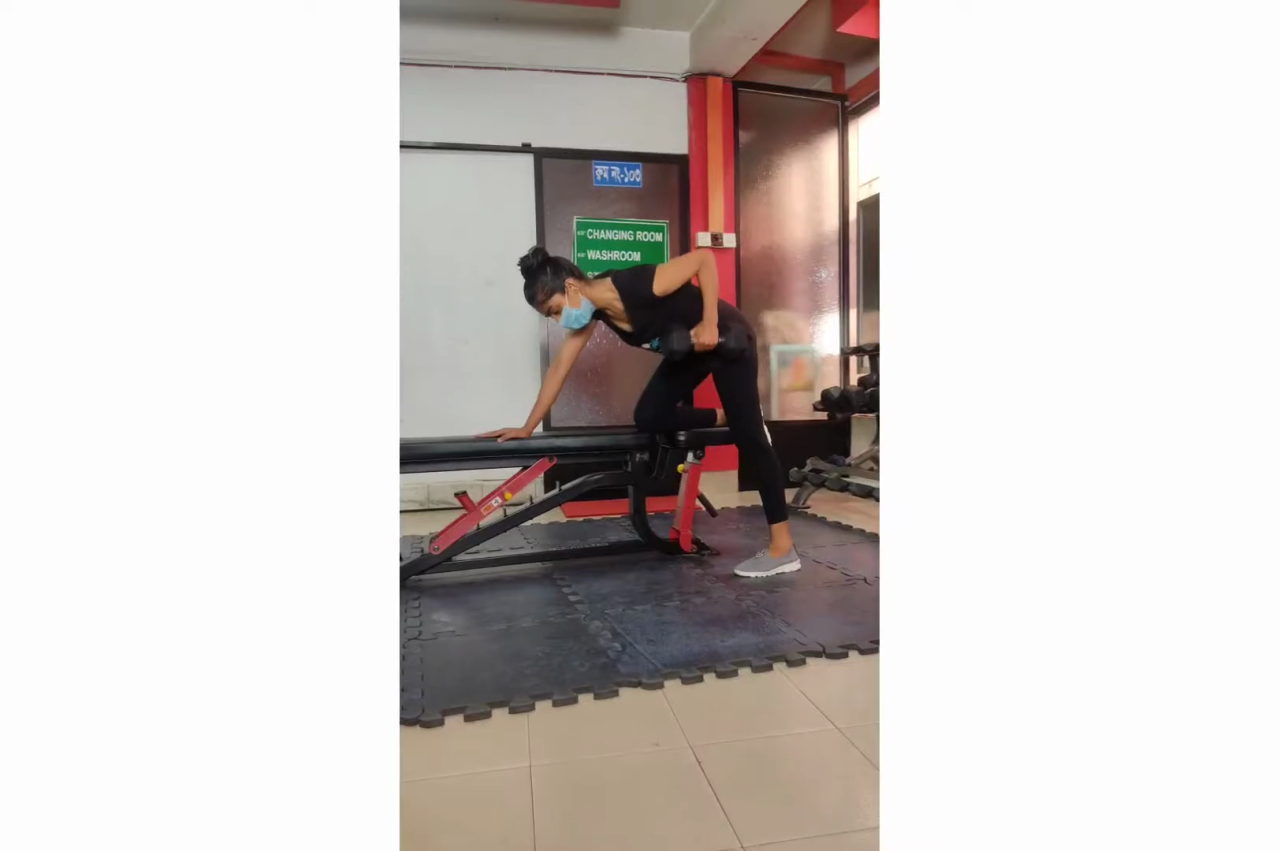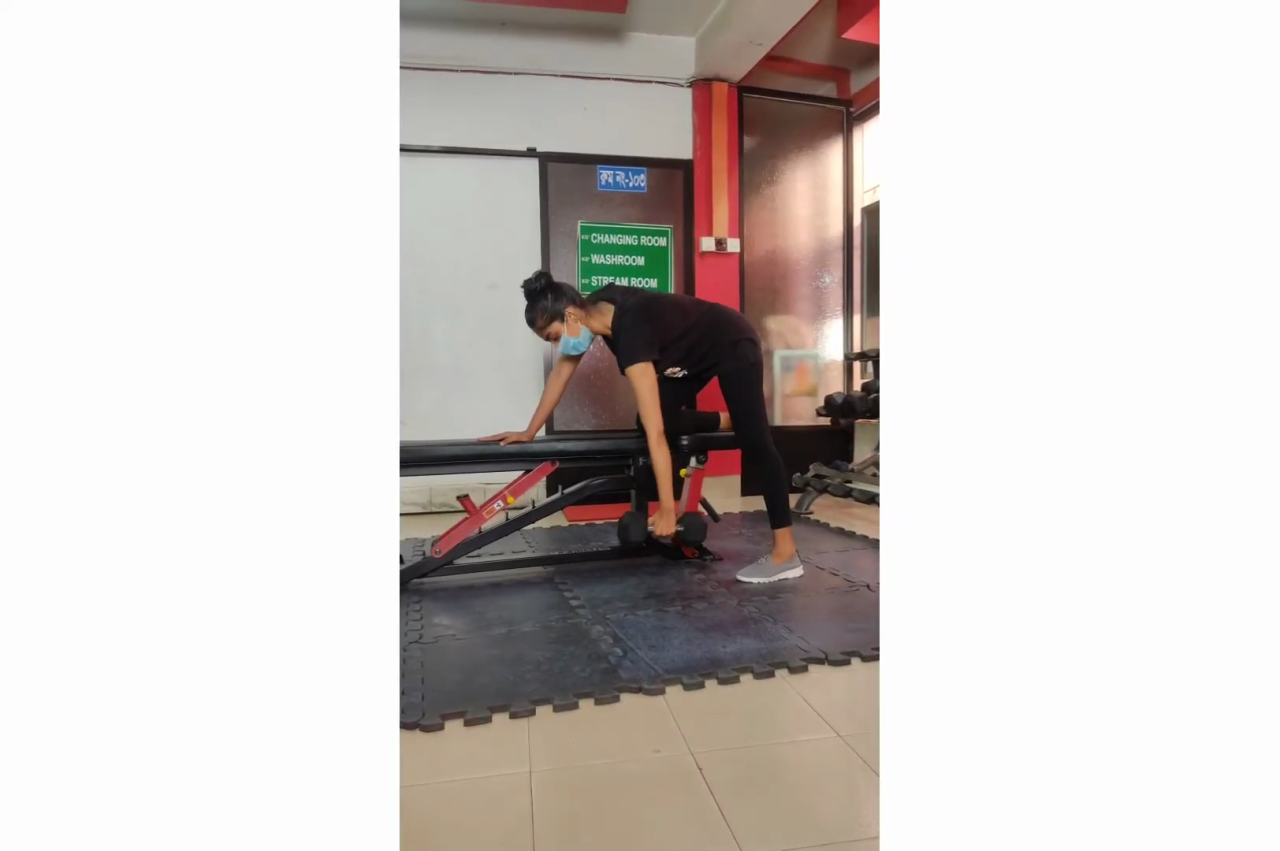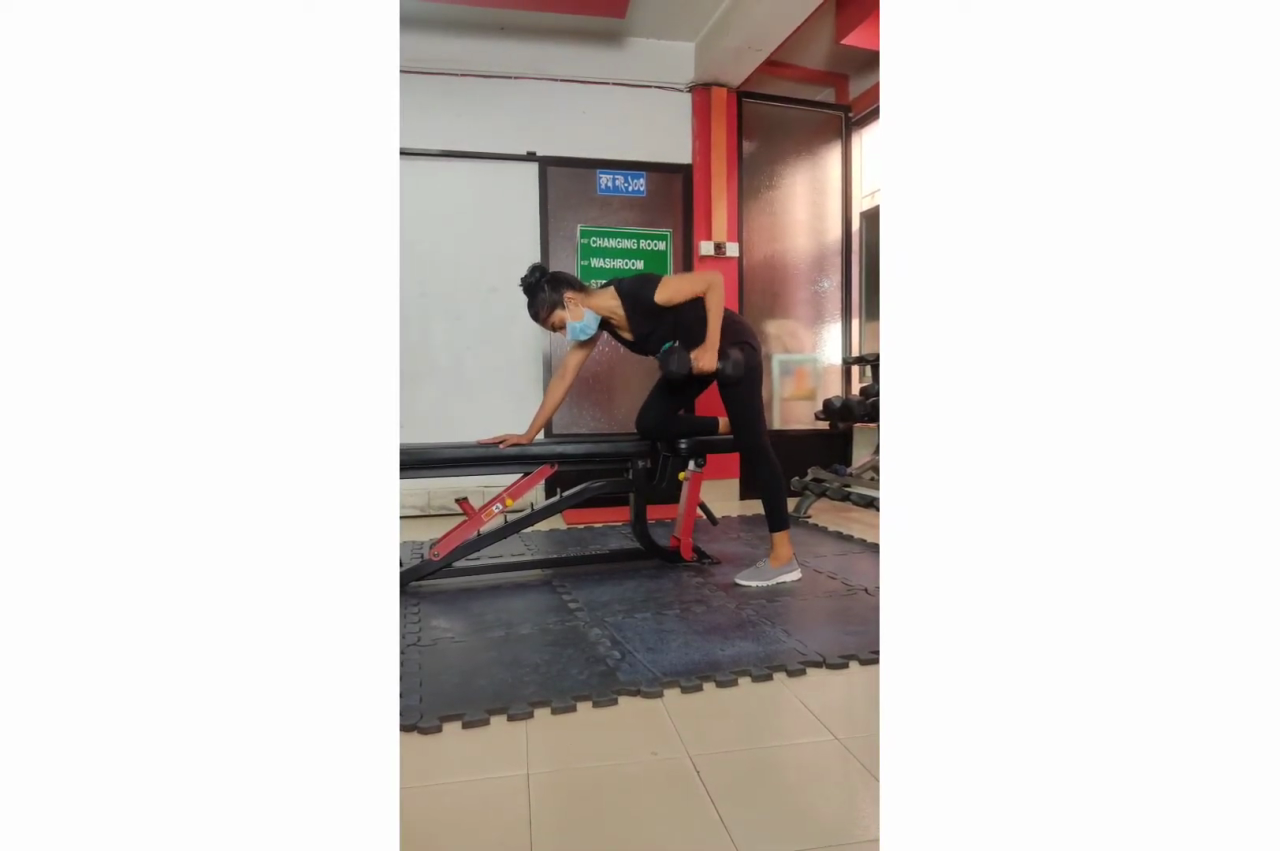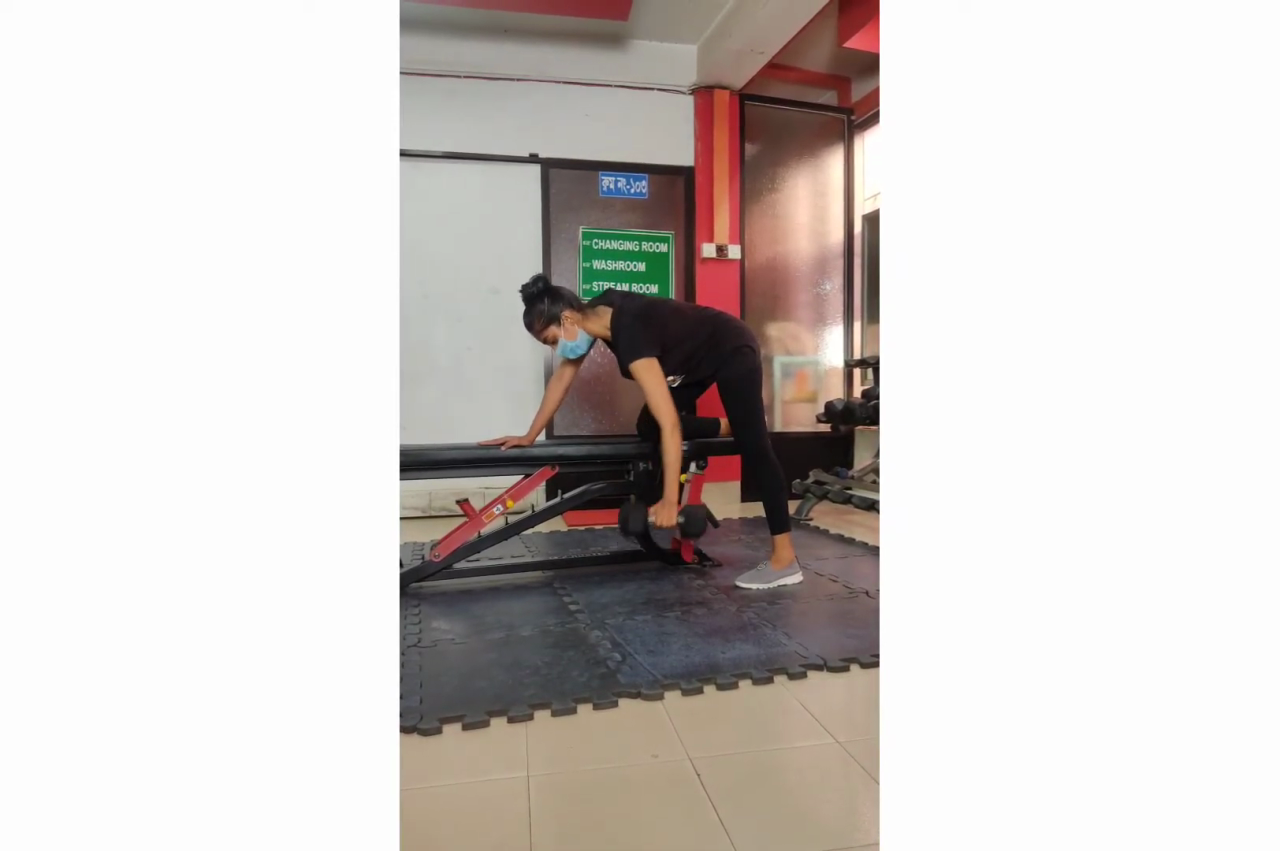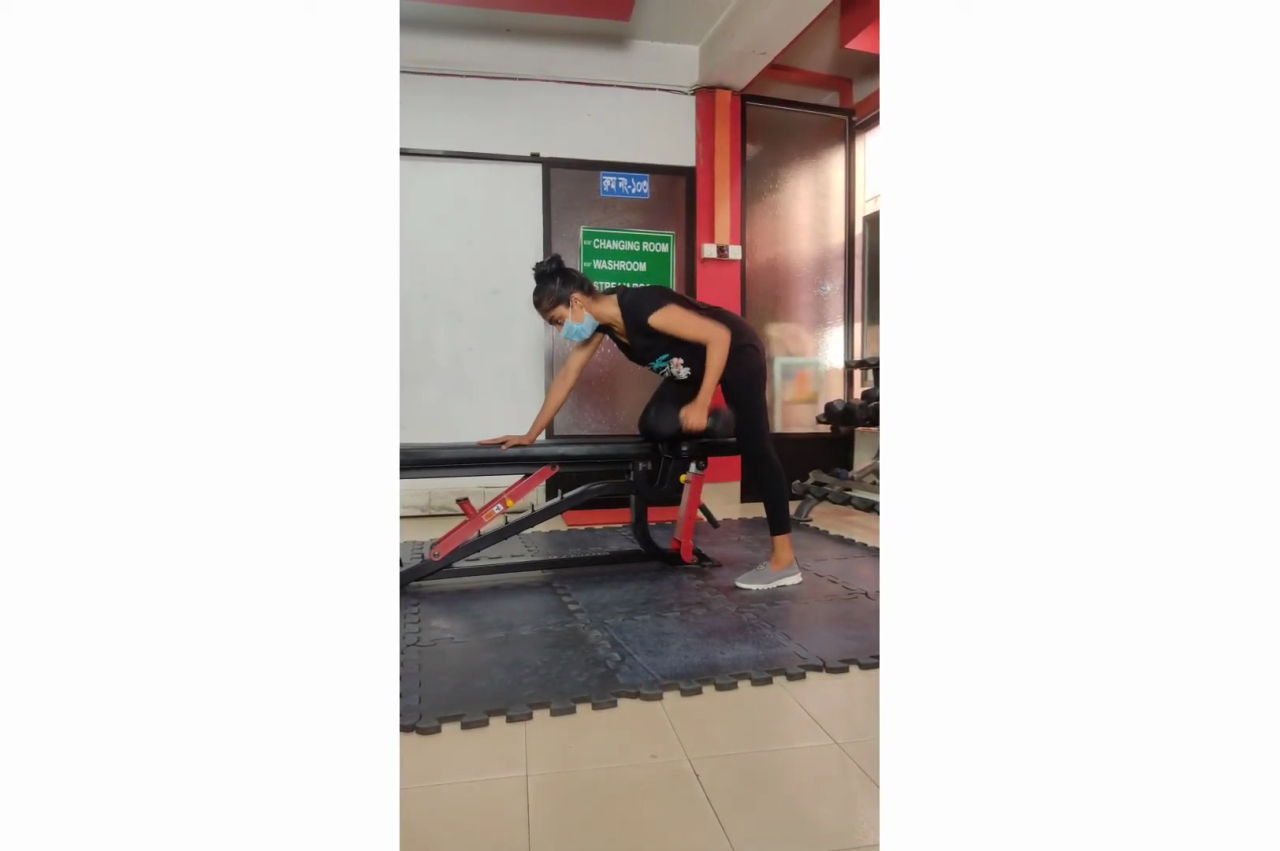
dt=1s
person 1, frame 1
left shoulder: (635, 287)
right shoulder: (592, 301)
left elbow: (703, 257)
right elbow: (561, 364)
left wrist: (709, 325)
right wrist: (528, 428)
left hip: (725, 336)
right hip: (688, 347)
left knee: (748, 439)
right knee: (648, 419)
left ankle: (783, 548)
right ankle: (729, 416)
person 1, frame 2
left shoulder: (631, 333)
right shoulder: (594, 309)
left elbow: (656, 433)
right elbow: (561, 371)
left wrist: (667, 508)
right wrist: (529, 433)
left hip: (733, 345)
right hip: (695, 350)
left knee: (755, 444)
right knee: (655, 418)
left ankle: (786, 553)
right ankle: (731, 421)
person 1, frame 3
left shoulder: (638, 294)
right shoulder: (596, 313)
left elbow: (713, 280)
right elbow: (566, 373)
left wrist: (710, 347)
right wrist: (530, 434)
left hip: (730, 347)
right hip: (690, 357)
left knee: (753, 447)
right knee: (650, 426)
left ankle: (783, 557)
right ankle: (731, 425)
person 1, frame 4
left shoulder: (631, 333)
right shoulder: (595, 314)
left elbow: (670, 423)
right elbow: (563, 376)
left wrist: (670, 500)
right wrist: (529, 437)
left hip: (732, 351)
right hip: (695, 357)
left knee: (754, 450)
right knee: (647, 428)
left ankle: (784, 559)
right ankle: (733, 427)
person 1, frame 5
left shoulder: (640, 307)
right shoulder: (601, 318)
left elbow: (720, 336)
right elbow: (567, 376)
left wrist: (701, 405)
right wrist: (530, 435)
left hip: (735, 351)
left knee: (755, 450)
left ankle: (784, 560)
right ankle: (734, 427)
